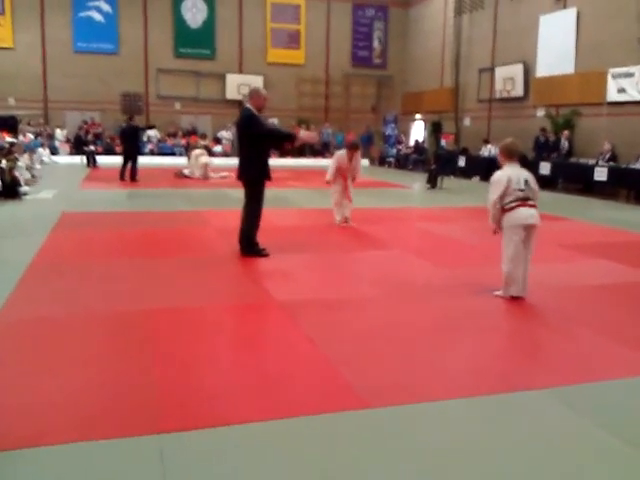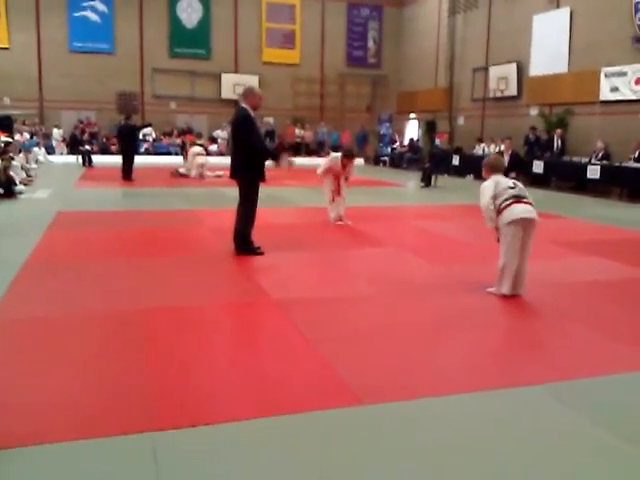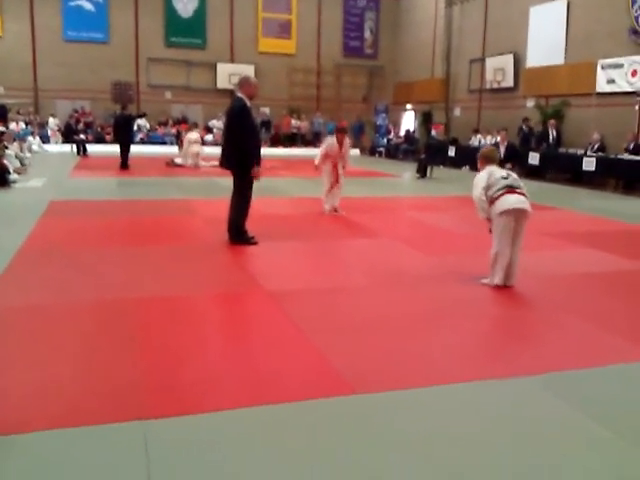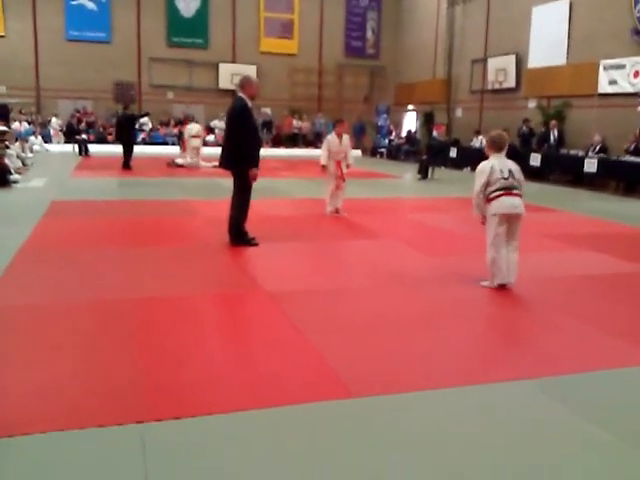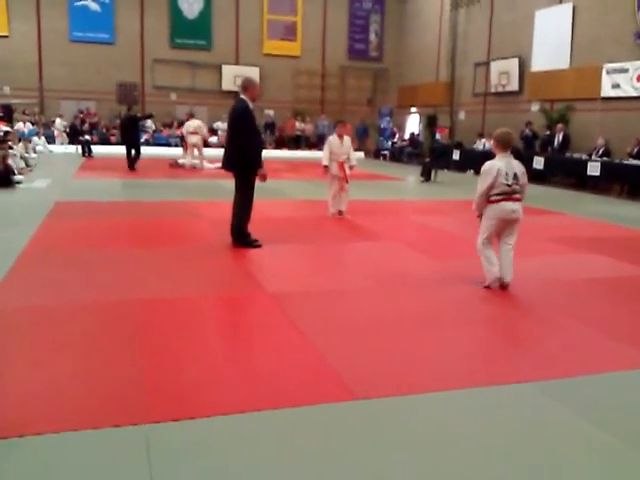
dt=0.2s
person 1, frame 1
left shoulder: (249, 116)
right shoulder: (249, 117)
left elbow: (266, 134)
right elbow: (269, 132)
left wrist: (293, 138)
right wrist: (296, 136)
left hip: (252, 168)
right hip: (254, 170)
left knee: (252, 205)
right knee: (253, 206)
left ankle: (247, 243)
right ankle: (248, 245)
person 1, frame 2
left shoulder: (243, 115)
right shoulder: (244, 116)
left elbow: (254, 142)
right elbow: (255, 143)
left wrist: (274, 156)
right wrist: (277, 157)
left hip: (245, 168)
right hip: (248, 170)
left knee: (246, 205)
right knee: (248, 205)
left ankle: (242, 242)
right ankle: (243, 244)
person 1, frame 3
left shoulder: (238, 105)
right shoulder: (241, 107)
right elbow: (244, 138)
left wrist: (253, 162)
right wrist: (254, 164)
left hip: (238, 160)
right hip: (242, 162)
left knee: (240, 195)
right knee: (242, 196)
left ankle: (236, 231)
right ankle: (238, 234)
person 1, frame 4
left shoulder: (239, 105)
right shoulder: (242, 107)
right elbow: (245, 139)
left wrist: (250, 164)
right wrist: (251, 166)
left hip: (240, 160)
right hip: (243, 162)
left knee: (240, 196)
right knee: (242, 197)
left ankle: (236, 233)
right ankle: (238, 235)
person 1, frame 5
left shoulder: (240, 106)
right shoulder: (243, 109)
right elbow: (248, 141)
left wrist: (255, 164)
right wrist: (258, 166)
left hip: (241, 161)
right hip: (244, 163)
left knee: (242, 197)
right knee: (244, 198)
left ankle: (239, 234)
right ankle: (240, 236)
person 2, frame 1
left shoulder: (500, 175)
right shoulder: (527, 174)
left elbow: (494, 201)
right elbow: (534, 196)
left wrist: (495, 222)
left hip: (513, 216)
right hip: (532, 215)
left knee: (512, 255)
right knee: (524, 255)
left ankle: (510, 290)
right ankle: (520, 290)
person 2, frame 2
left shoulder: (488, 184)
right shoulder: (514, 181)
left elbow: (487, 205)
left wrist: (495, 226)
left hip: (511, 215)
right hip: (530, 213)
left knee: (508, 254)
right knee: (521, 255)
left ankle: (503, 289)
right ankle: (515, 288)
person 2, frame 3
left shoulder: (482, 175)
right shoulder: (509, 173)
left elbow: (479, 196)
right elbow: (523, 190)
left wrist: (488, 217)
left hip: (504, 205)
right hip: (523, 204)
left knee: (500, 244)
right knee: (514, 246)
left ankle: (496, 279)
right ankle: (508, 279)
person 2, frame 4
left shoulder: (485, 166)
right shoulder: (514, 165)
left elbow: (478, 191)
right elbow: (521, 186)
left wrist: (481, 213)
left hip: (498, 206)
right hip: (517, 204)
left knee: (495, 244)
right knee: (511, 243)
left ankle: (496, 280)
right ankle: (506, 279)
person 2, frame 5
left shoulder: (491, 165)
right shoulder: (519, 166)
left elbow: (482, 191)
right elbow: (523, 189)
left wrist: (479, 209)
left hip: (496, 208)
right hip: (515, 209)
left knee: (484, 242)
right knee: (508, 244)
left ankle: (493, 275)
right ankle: (505, 279)
